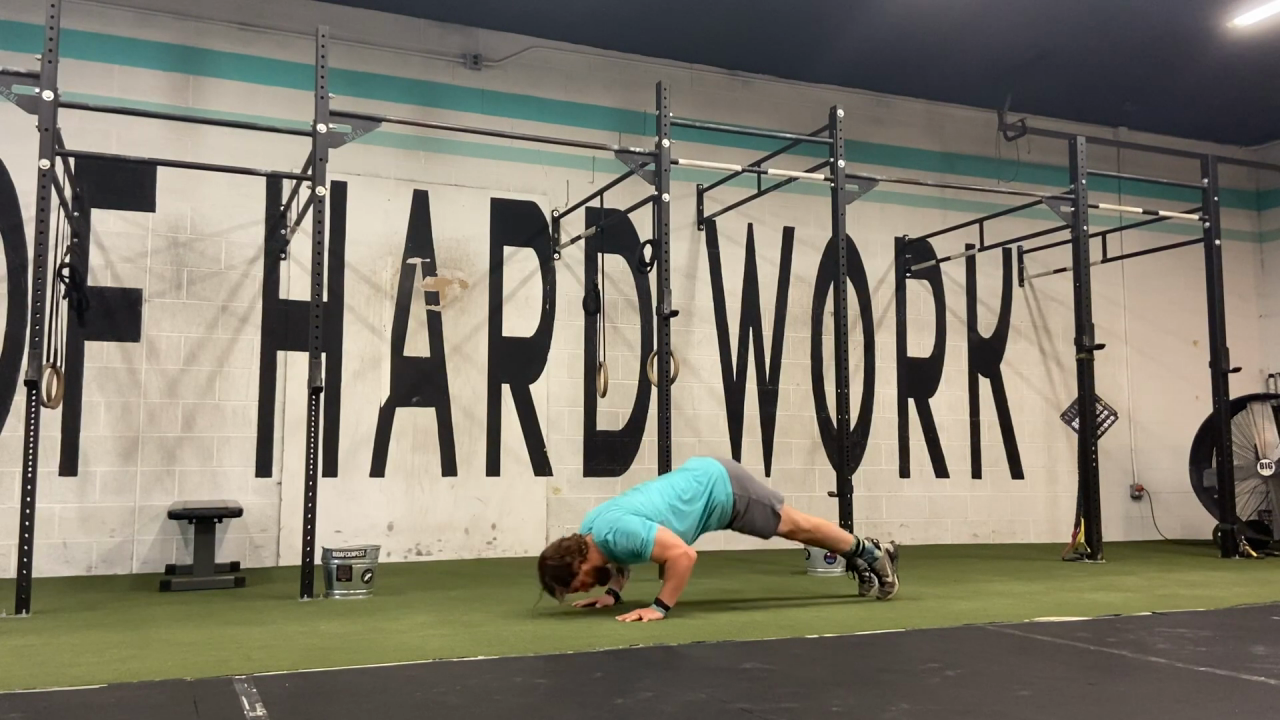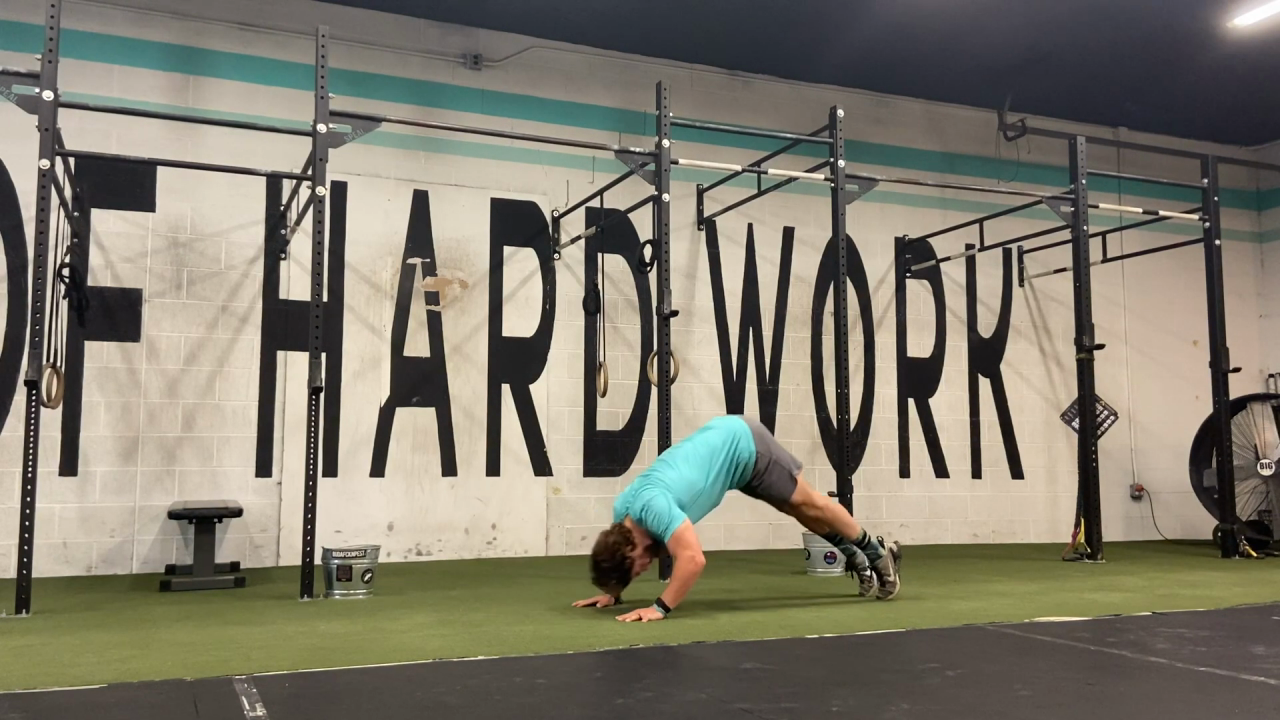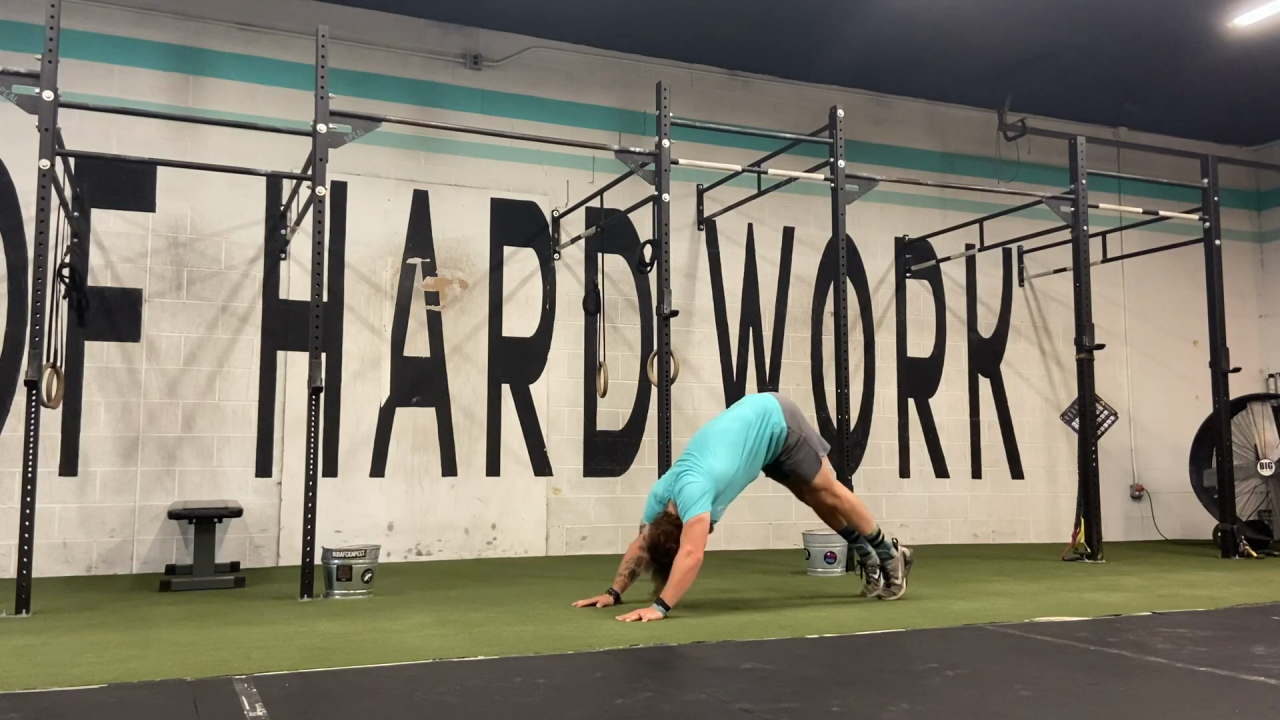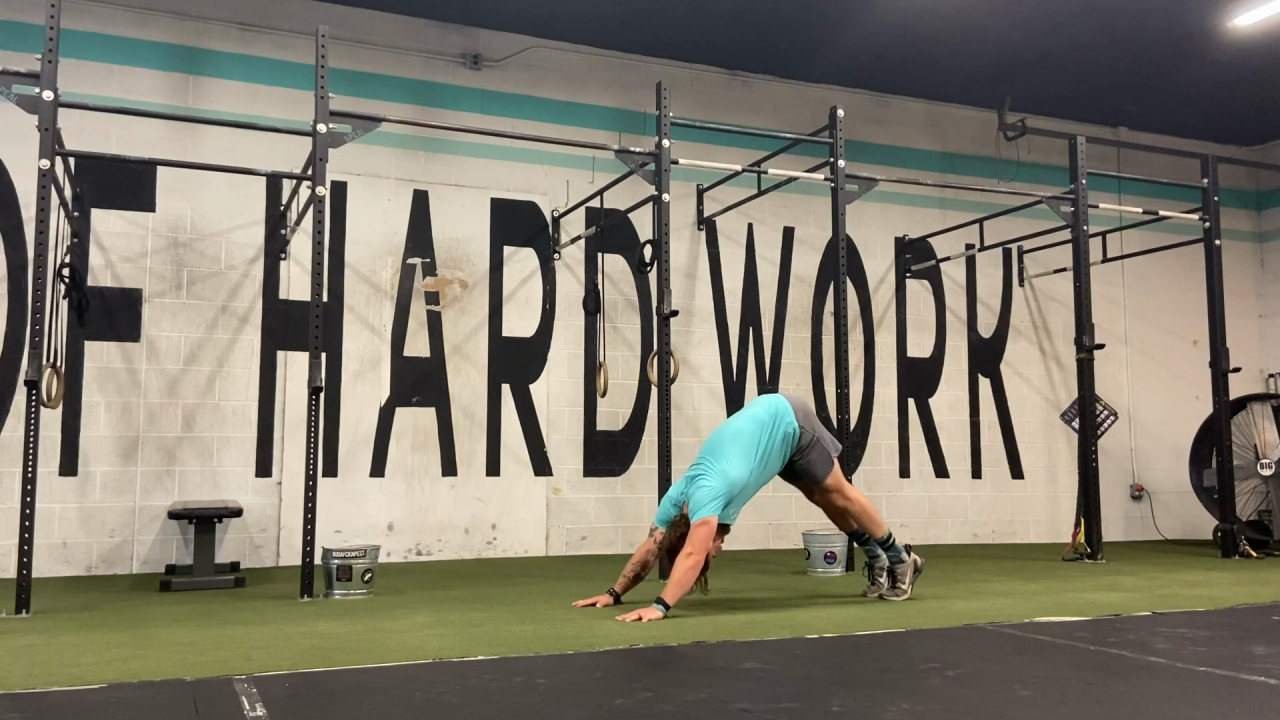
dt=0.3s
person 1, frame 1
left shoulder: (615, 532)
right shoulder: (589, 529)
left elbow: (683, 555)
left wrist: (660, 606)
right wrist: (612, 593)
left hip: (720, 488)
right hip: (701, 479)
left knee: (795, 526)
right knee: (792, 528)
left ankle: (872, 553)
right ankle: (858, 558)
person 1, frame 2
left shoulder: (652, 507)
right shoulder: (624, 510)
left elbow: (693, 560)
right elbow: (618, 557)
left wrist: (660, 608)
right wrist: (612, 593)
left hip: (743, 442)
right hip: (723, 438)
left knee: (806, 503)
right knee: (793, 507)
left ankle: (877, 554)
right ankle: (855, 557)
person 1, frame 3
left shoulder: (691, 491)
right shoulder: (661, 495)
left elbow: (692, 555)
right elbow: (640, 544)
left wrist: (660, 607)
right wrist: (614, 593)
left hip: (775, 419)
right hip: (750, 418)
left knee: (826, 492)
right knee: (811, 496)
left ankle: (889, 554)
right ankle: (869, 557)
person 1, frame 4
left shoulder: (706, 494)
right shoulder: (676, 499)
left elbow: (692, 556)
right elbow: (650, 548)
left wrist: (659, 607)
right wrist: (614, 593)
left hip: (788, 420)
right hip: (765, 420)
left knee: (837, 494)
right knee: (821, 498)
left ankle: (900, 558)
right ankle: (878, 558)
